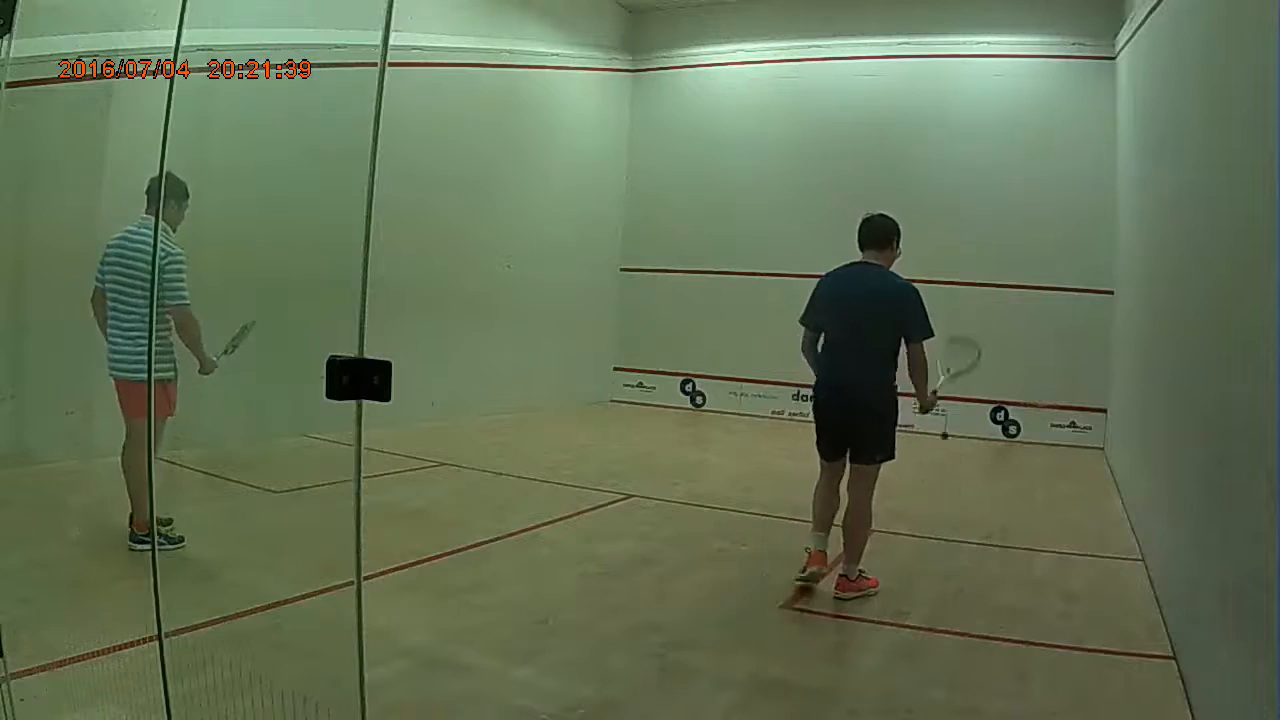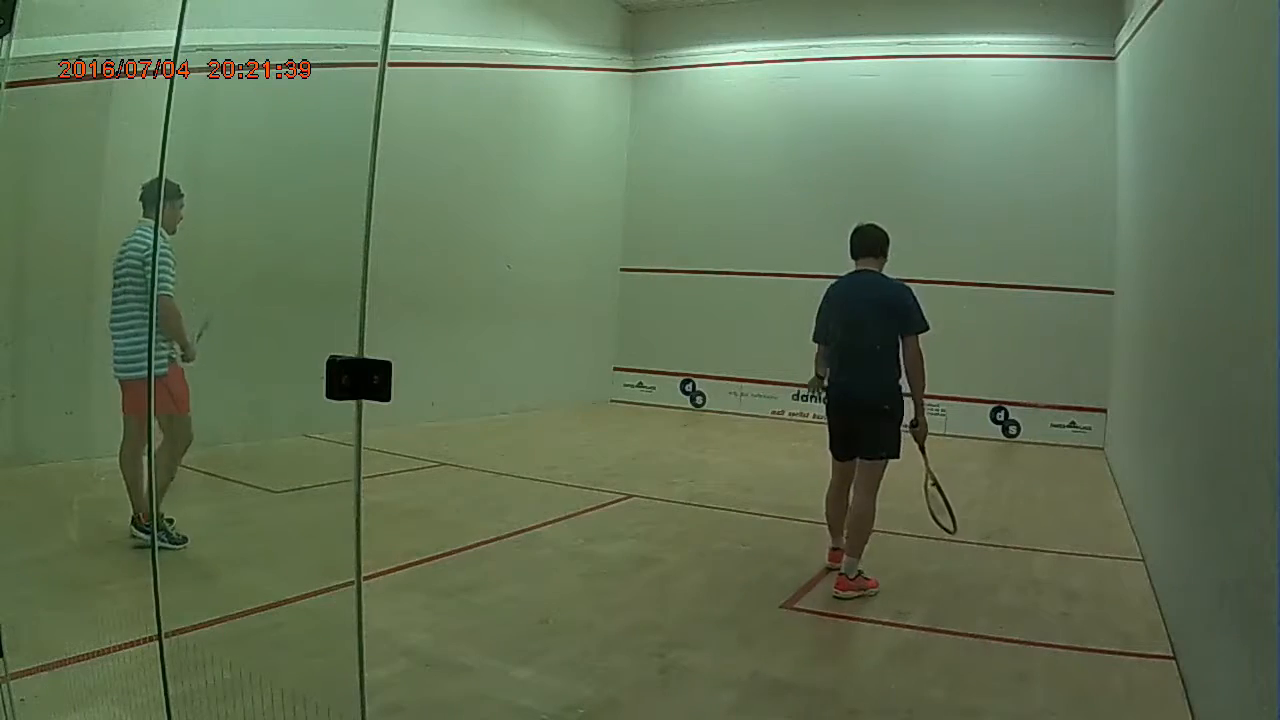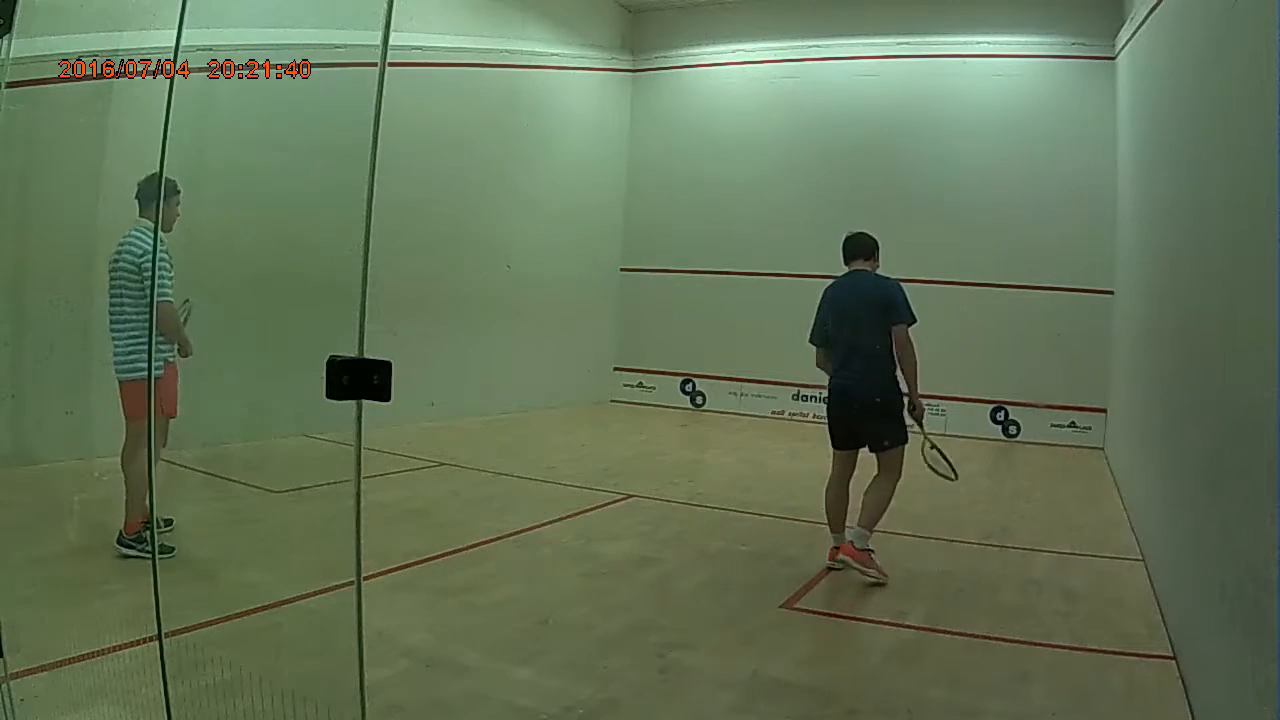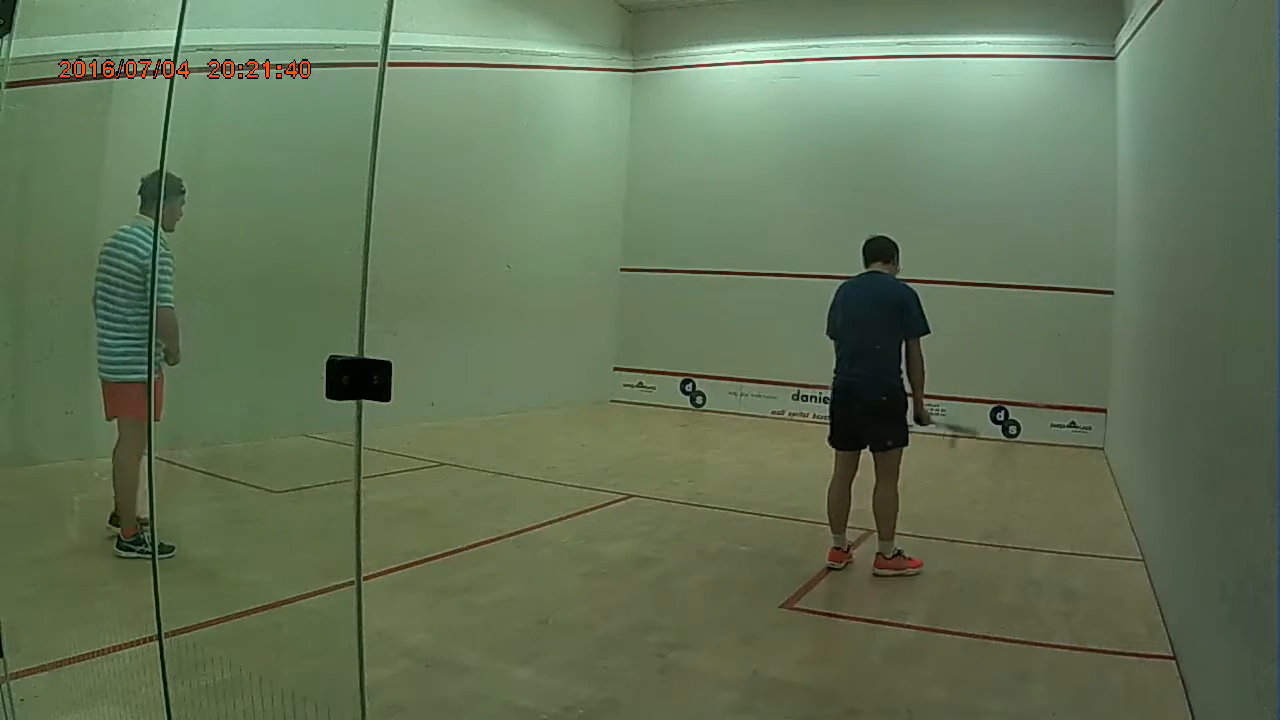
dt=0.4s
person 1, frame 1
left shoulder: (116, 243)
right shoulder: (168, 252)
left elbow: (98, 300)
right elbow: (180, 316)
right wrist: (203, 357)
left hip: (121, 360)
right hip: (151, 364)
left knee: (134, 438)
right knee: (144, 444)
left ankle: (142, 514)
right ankle: (142, 530)
person 1, frame 2
left shoulder: (128, 245)
right shoulder: (157, 245)
right elbow: (164, 305)
right wrist: (186, 345)
left hip: (127, 360)
right hip: (154, 361)
left knee: (134, 439)
right knee: (179, 435)
left ankle: (143, 514)
right ankle: (149, 517)
person 1, frame 3
left shoulder: (125, 244)
right shoulder: (152, 248)
right elbow: (163, 310)
left wrist: (171, 338)
right wrist: (184, 342)
left hip: (129, 359)
right hip: (151, 361)
left knee: (136, 441)
right knee: (150, 445)
left ankle: (141, 516)
right ankle: (131, 532)
person 1, frame 4
left shoulder: (115, 240)
right shoulder: (155, 250)
left elbow: (99, 299)
right elbow: (164, 315)
right wrist: (173, 350)
left hip: (112, 358)
right hip: (137, 363)
left knee: (128, 442)
right knee: (133, 447)
left ankle: (122, 513)
right ankle: (129, 536)
person 2, frame 1
left shoulder: (829, 282)
right shoulder: (902, 292)
left elbow: (807, 345)
right elbow: (916, 357)
right wrist: (923, 396)
left hip: (829, 397)
right hip: (873, 402)
left knee: (829, 477)
right knee: (861, 490)
left ankle: (817, 551)
right ankle: (850, 576)
person 2, frame 2
left shoulder: (833, 293)
right shoulder: (898, 294)
left elbow: (823, 353)
right elbow: (912, 357)
left wrist: (820, 378)
right wrist: (920, 411)
left hip: (840, 398)
right hip: (880, 400)
left knee: (840, 479)
right knee: (866, 488)
left ankle: (837, 549)
right ankle: (849, 574)
person 2, frame 3
left shoulder: (830, 293)
right shoulder: (888, 289)
left elbow: (822, 360)
right elbow: (902, 344)
right wrist: (914, 394)
left hip: (840, 393)
right hip: (878, 393)
left knee: (840, 471)
right knee: (889, 472)
left ankle: (837, 547)
right ankle: (858, 544)
person 2, frame 4
left shoulder: (844, 291)
right shoulder: (903, 294)
right elbow: (914, 354)
right wrist: (918, 402)
left hip: (844, 391)
right hip: (884, 393)
left knee: (843, 472)
right knee: (887, 476)
left ankle: (838, 548)
right ankle: (887, 555)
